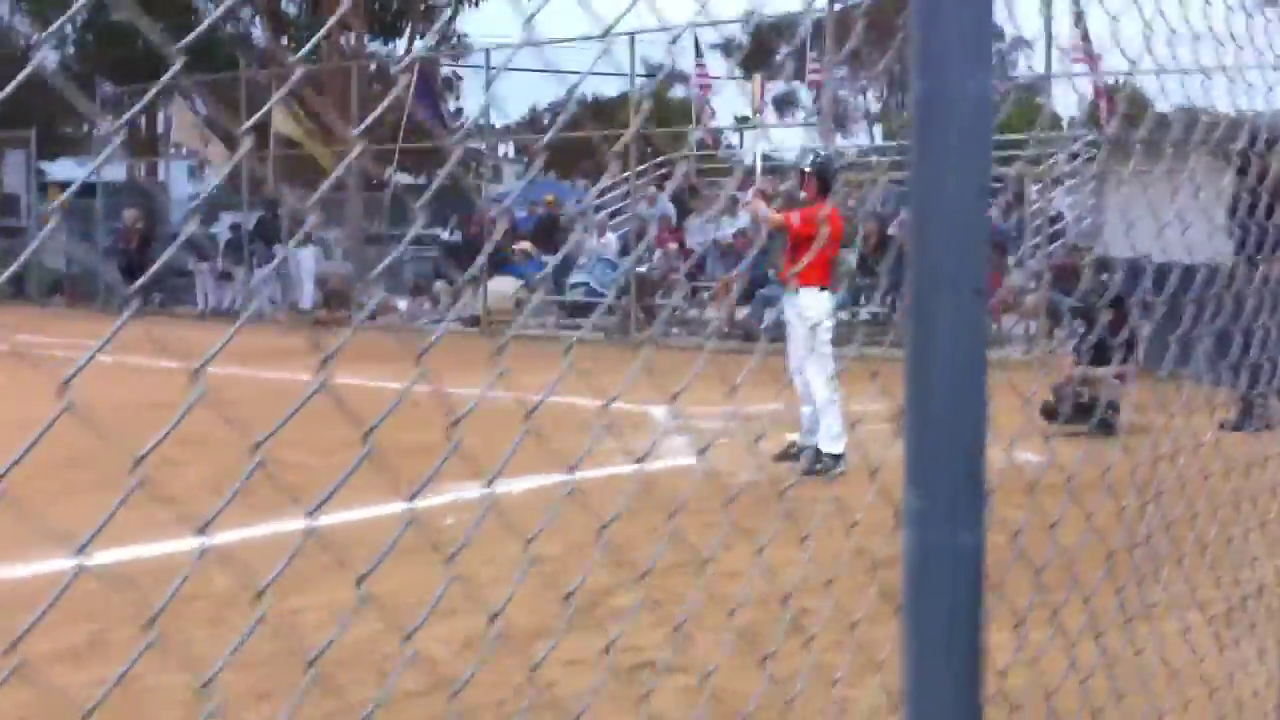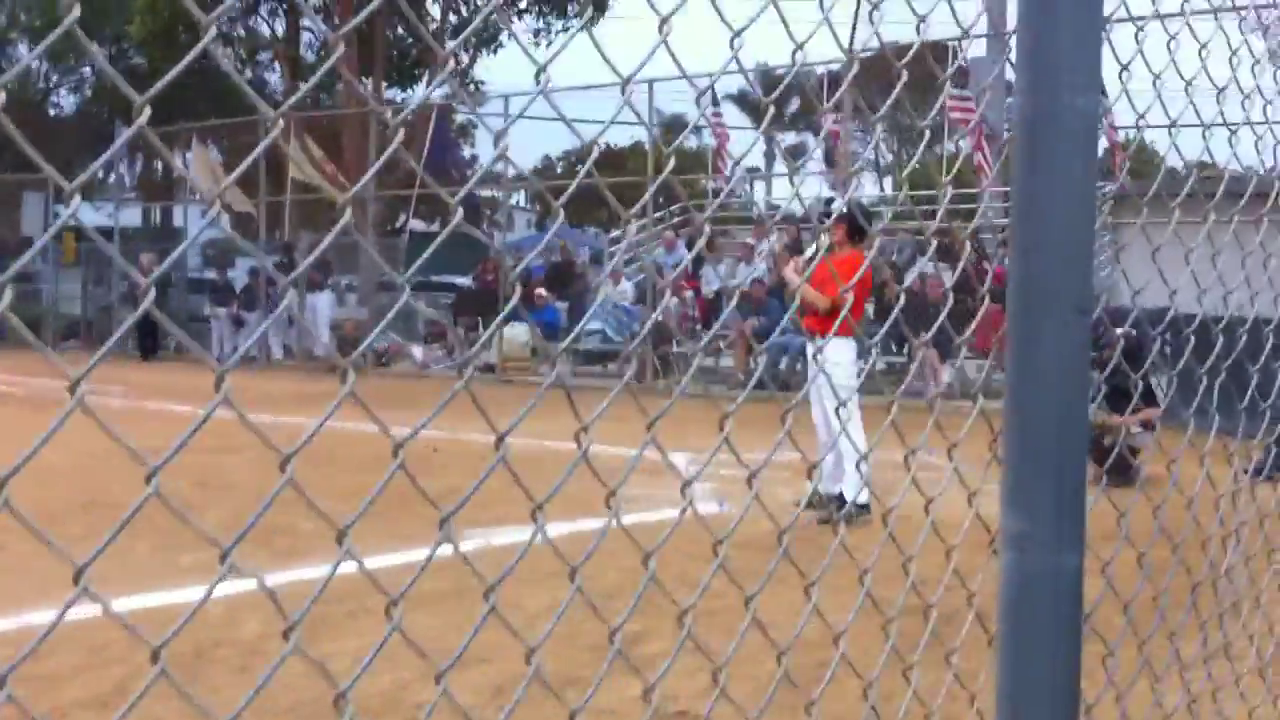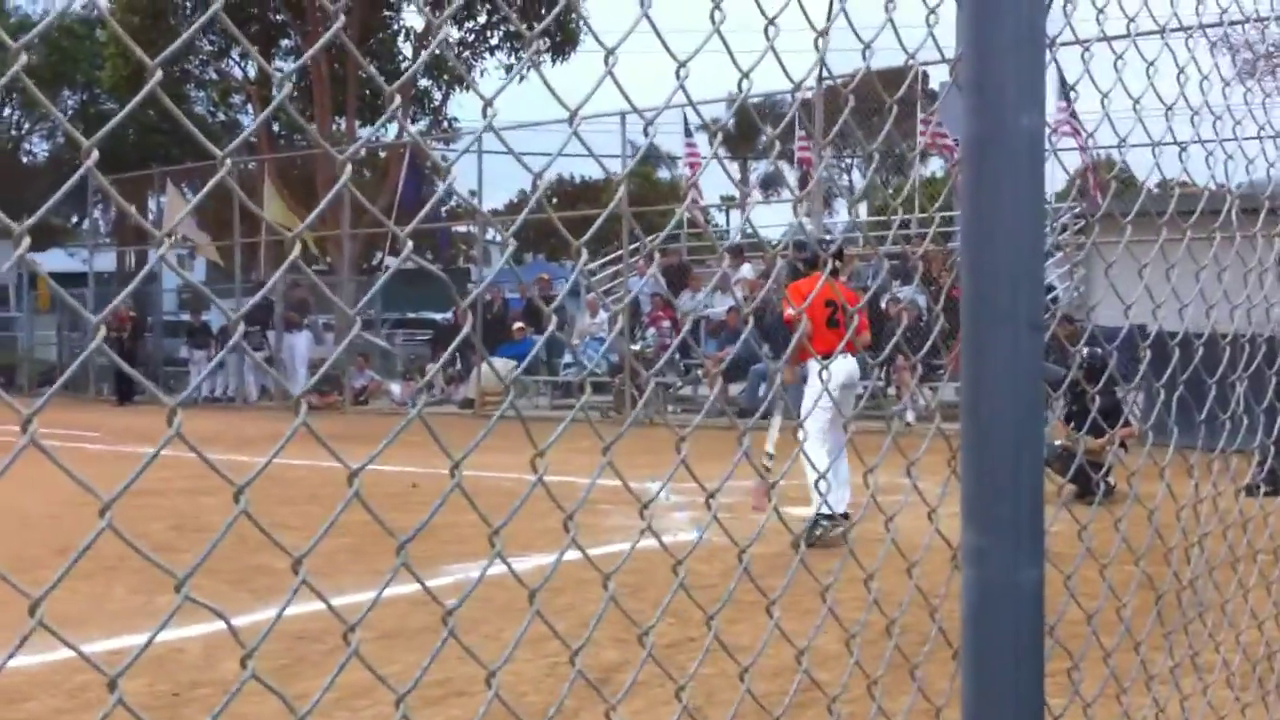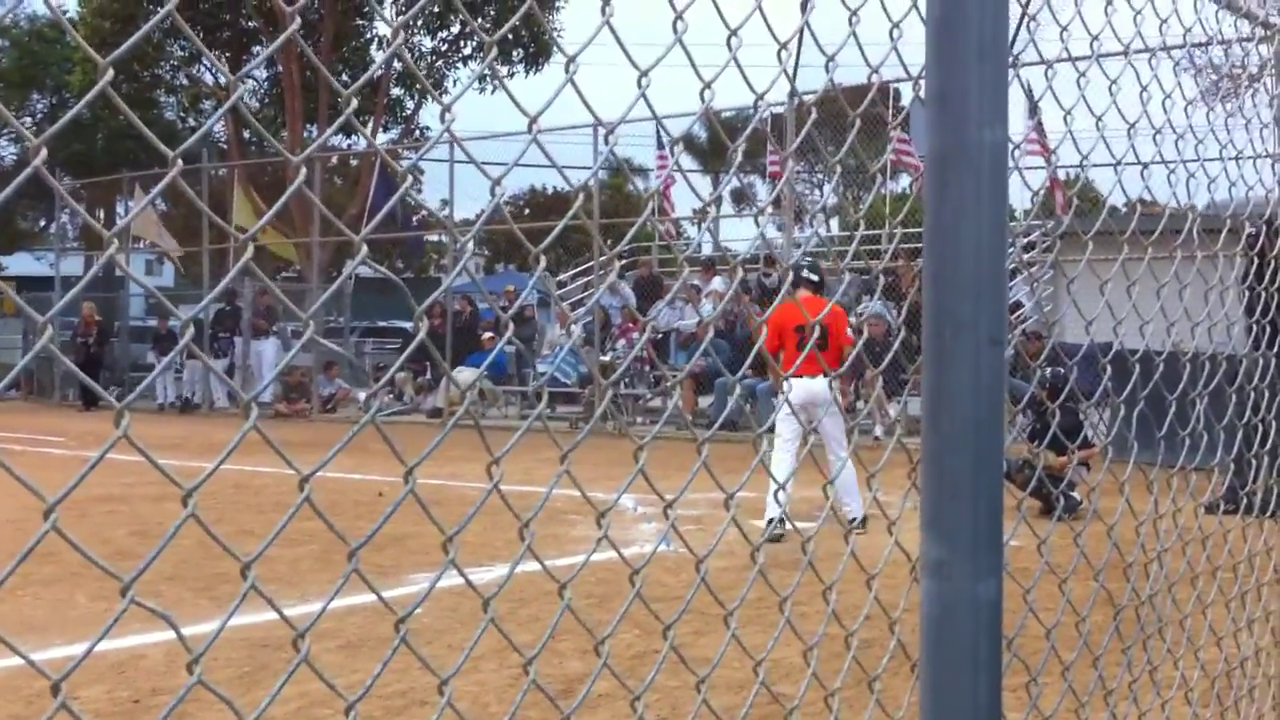
dt=1s
person 1, frame 1
left shoulder: (821, 214)
right shoulder: (811, 212)
left elbow: (773, 220)
left wrist: (758, 204)
right wrist: (765, 202)
left hip: (811, 300)
right hip: (797, 298)
left knee: (818, 375)
right knee: (802, 373)
left ankle: (832, 452)
right ankle: (810, 441)
person 1, frame 2
left shoulder: (857, 265)
right shoulder: (826, 260)
left elbow: (826, 305)
right elbow: (810, 303)
left wrist: (797, 281)
right wrist: (796, 278)
left hip: (838, 347)
right hip: (817, 344)
left knee: (846, 422)
right knee: (825, 423)
left ankle: (858, 499)
right ankle: (831, 489)
person 1, frame 3
left shoulder: (800, 288)
right shoulder: (848, 293)
left elbow: (803, 329)
right elbow: (864, 339)
left wrist: (793, 362)
left hip: (823, 366)
right hip: (850, 366)
left knee: (810, 441)
right knee: (836, 440)
left ankle: (826, 516)
right ankle: (839, 510)
person 1, frame 4
left shoulder: (780, 313)
right shoulder: (835, 311)
left elbow: (771, 357)
right elbow: (849, 353)
left wrist: (779, 380)
left hip: (795, 386)
right hip: (827, 386)
left knee: (784, 453)
right knee: (839, 453)
left ankle: (776, 520)
right ankle: (855, 516)
